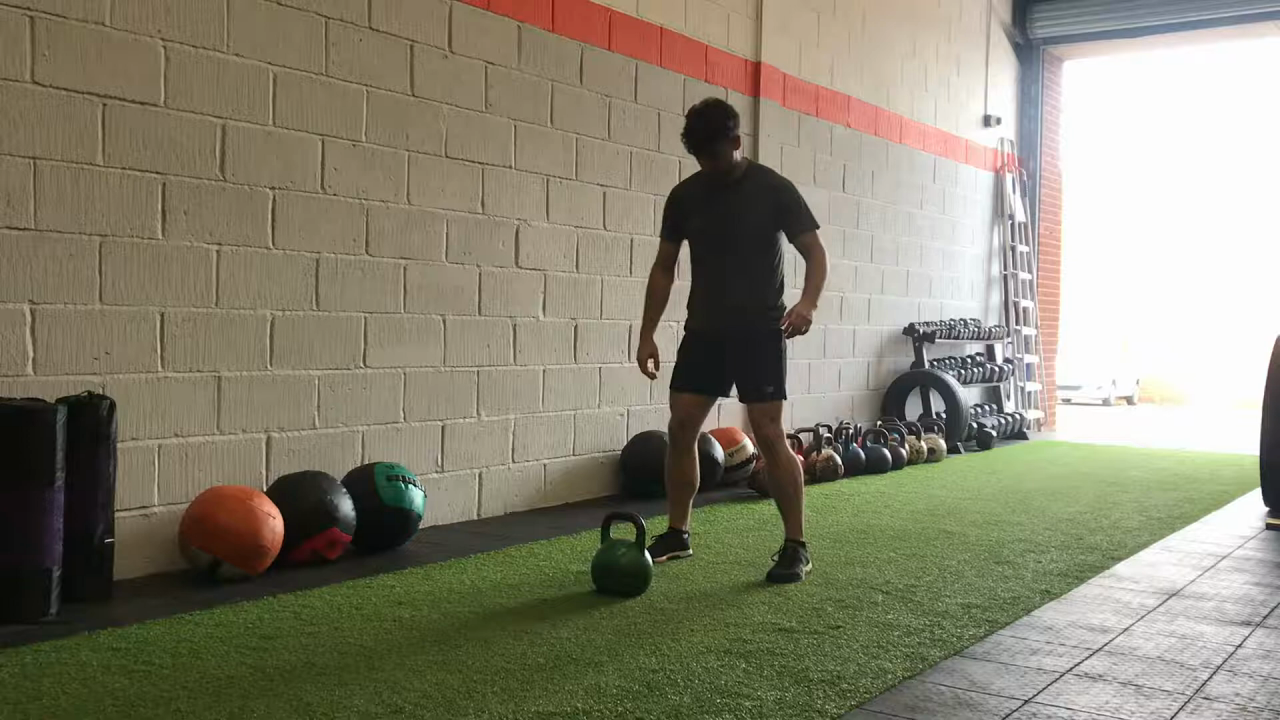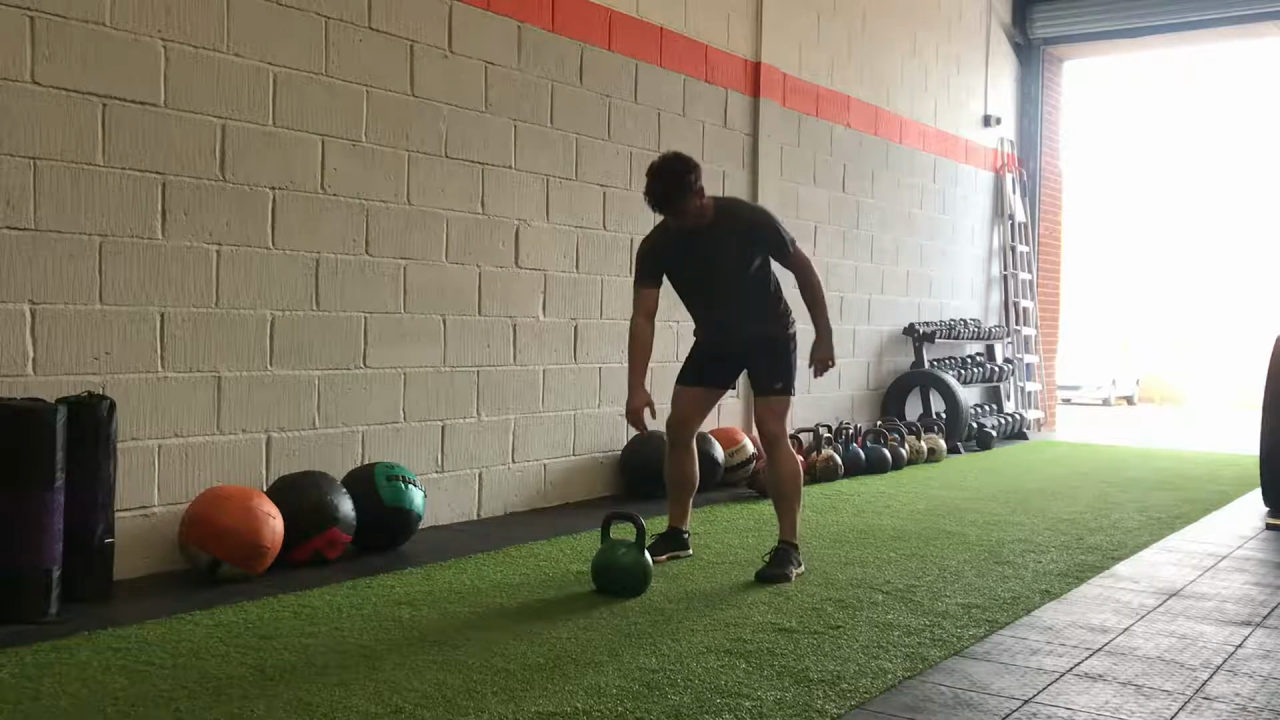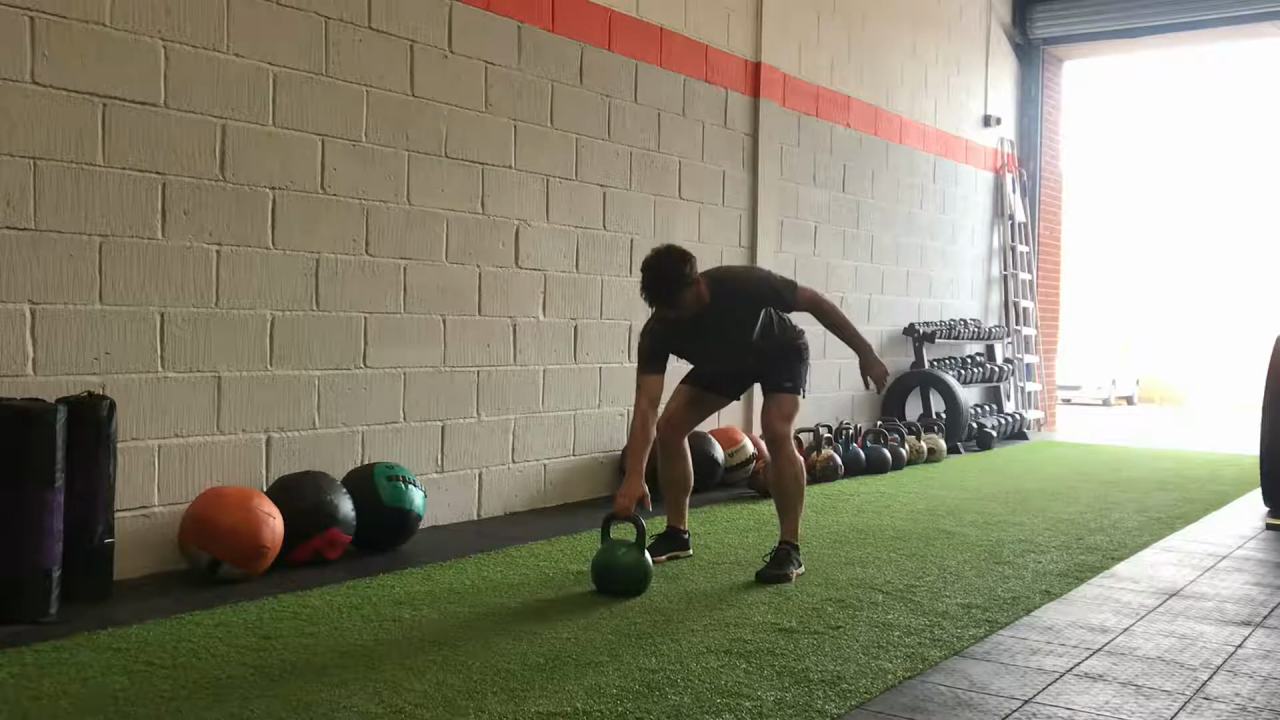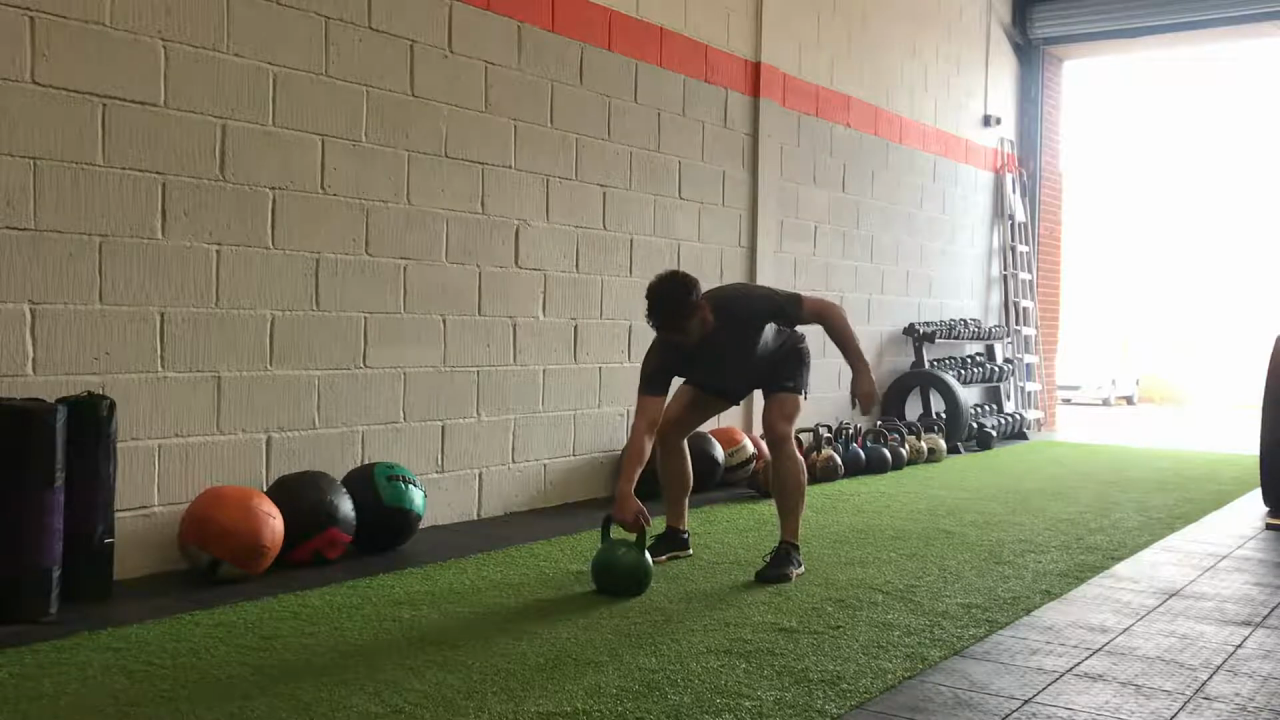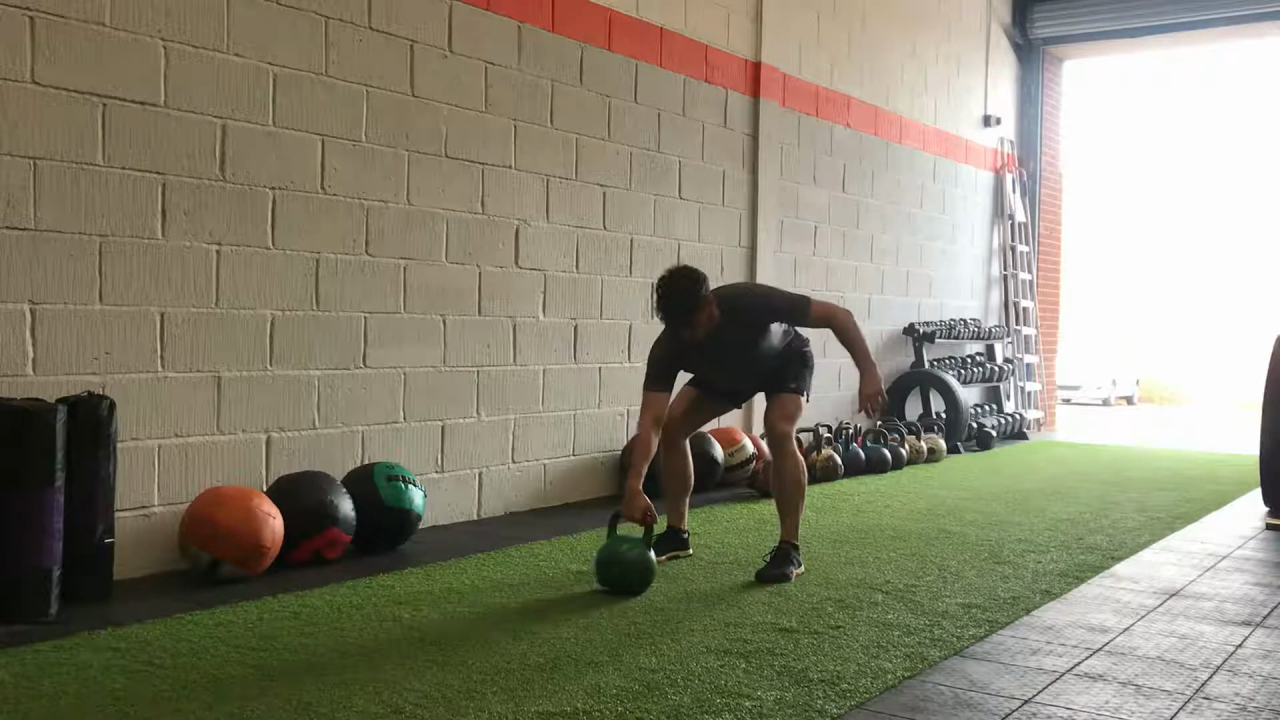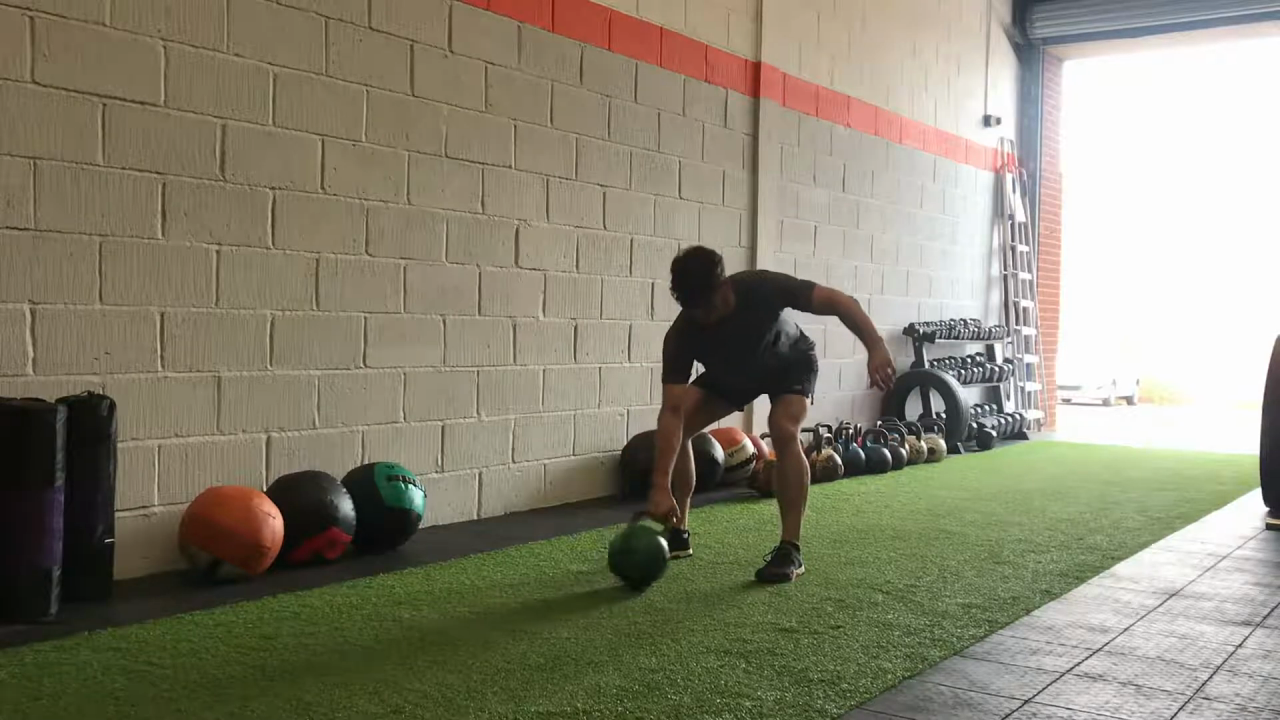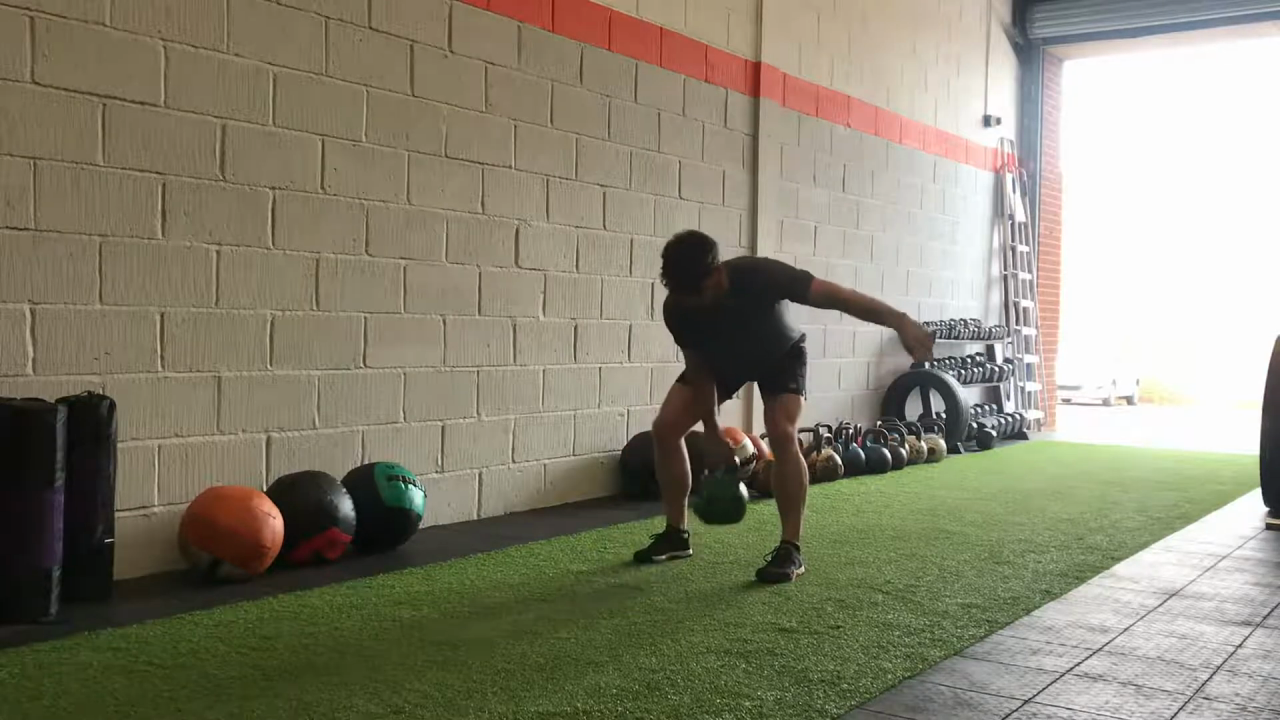
dt=0.3s
person 1, frame 1
left shoulder: (773, 188)
right shoulder: (684, 196)
left elbow: (814, 252)
right elbow: (664, 268)
left wrist: (808, 300)
right wrist: (646, 334)
left hip: (760, 330)
right hip: (704, 331)
left knee: (768, 434)
right knee: (681, 429)
left ankle: (796, 545)
right ankle: (677, 533)
person 1, frame 2
left shoulder: (748, 219)
right shoulder: (656, 245)
left elbow: (802, 269)
right elbow: (643, 317)
left wrist: (824, 335)
right wrist: (637, 388)
left hip: (770, 334)
right hip: (715, 340)
left knee: (771, 431)
right knee: (678, 427)
left ankle: (789, 547)
right ankle: (677, 533)
person 1, frame 3
left shoulder: (742, 284)
right shoulder: (658, 331)
left elbow: (816, 302)
right elbow: (646, 407)
left wrist: (866, 354)
right wrist: (633, 478)
left hip: (781, 353)
right hip: (720, 365)
left knee: (776, 432)
right knee: (669, 429)
left ankle: (790, 549)
right ankle: (677, 534)
person 1, frame 4
left shoulder: (743, 303)
right shoulder: (664, 353)
left elbow: (828, 311)
right elbow: (645, 427)
left wrist: (861, 371)
right wrist: (624, 493)
left hip: (783, 358)
right hip: (721, 373)
left knee: (778, 433)
right knee: (668, 431)
left ankle: (789, 550)
right ankle: (677, 533)
person 1, frame 5
left shoulder: (751, 302)
right shoulder: (668, 348)
left elbow: (837, 315)
right elbow: (651, 421)
left wrist: (868, 372)
right wrist: (633, 488)
left hip: (786, 361)
right hip: (724, 375)
left knee: (779, 431)
right knee: (671, 429)
left ankle: (790, 550)
right ankle: (677, 534)
person 1, frame 6
left shoulder: (761, 288)
right shoulder: (682, 334)
left elbow: (840, 302)
right elbow: (671, 412)
left wrist: (876, 348)
right wrist: (660, 486)
left hip: (791, 364)
right hip: (730, 374)
left knee: (784, 431)
right knee: (678, 427)
left ankle: (790, 549)
right ankle: (677, 533)
person 1, frame 7
left shoulder: (757, 276)
right shoulder: (676, 308)
left elbow: (838, 296)
right elbow: (698, 371)
left wrist: (902, 323)
right wrist: (713, 436)
left hip: (781, 354)
right hip: (721, 360)
left knee: (783, 434)
right knee: (666, 427)
left ankle: (790, 549)
right ankle: (675, 534)
